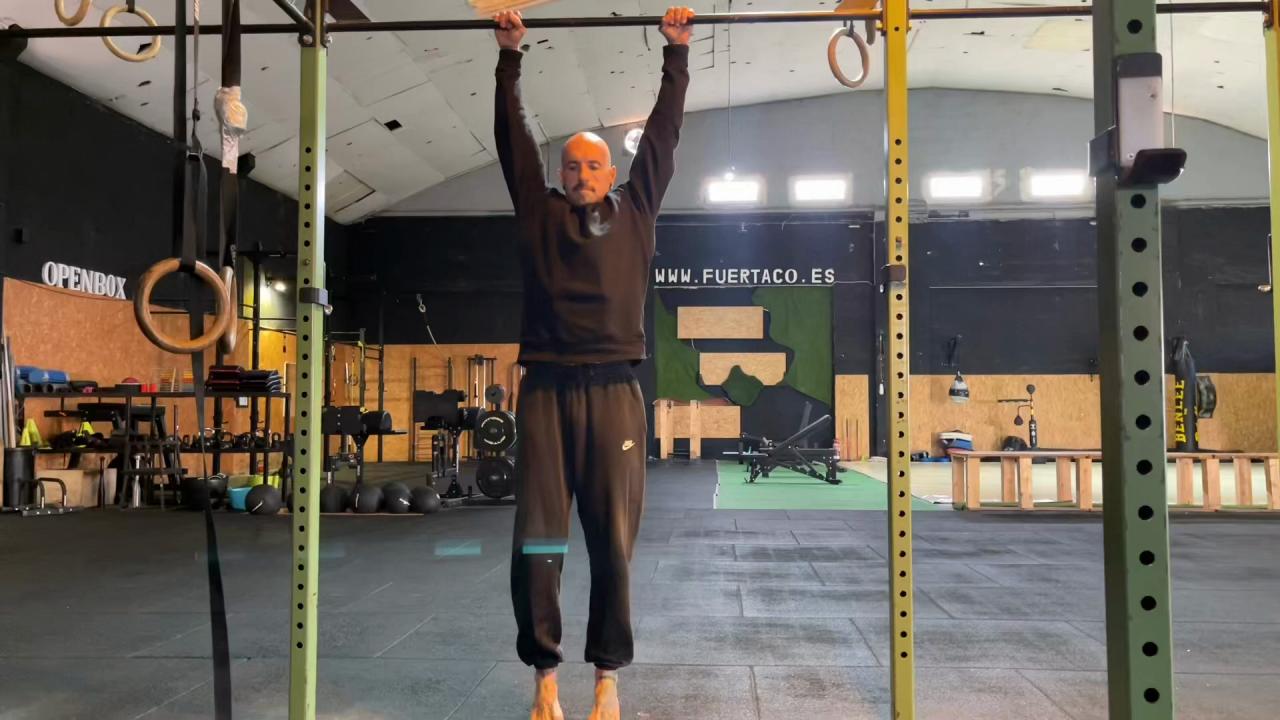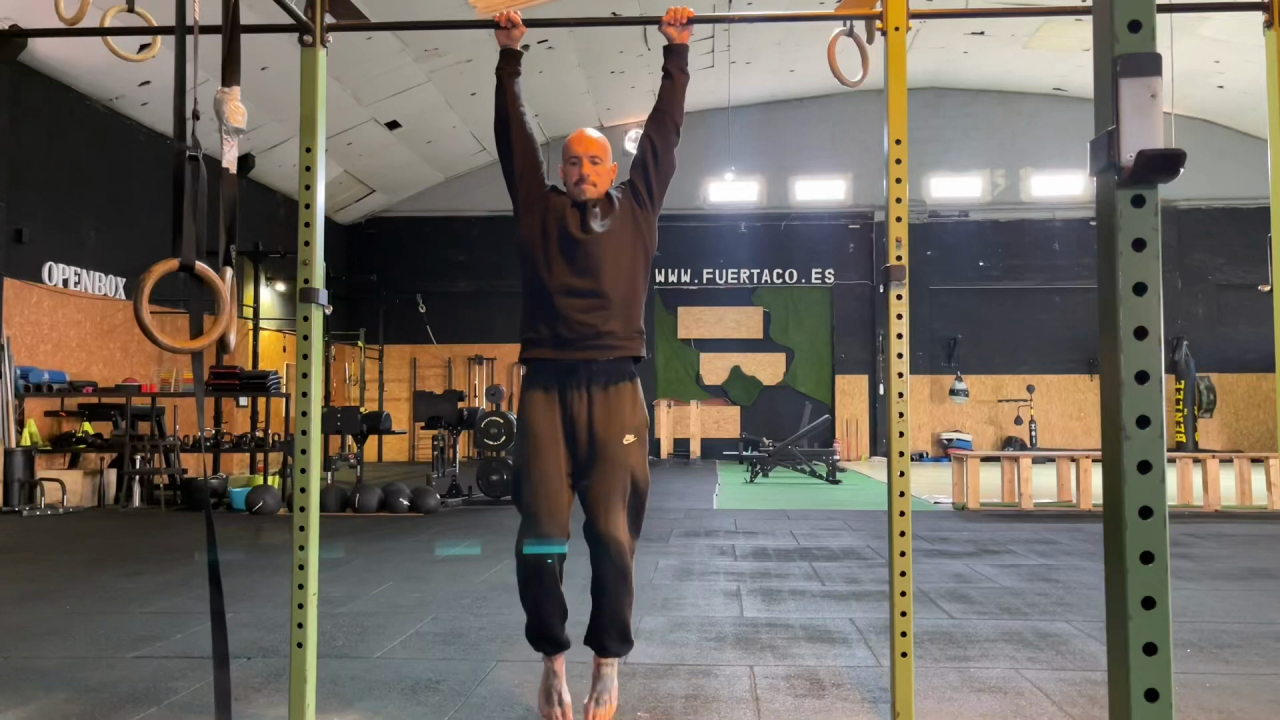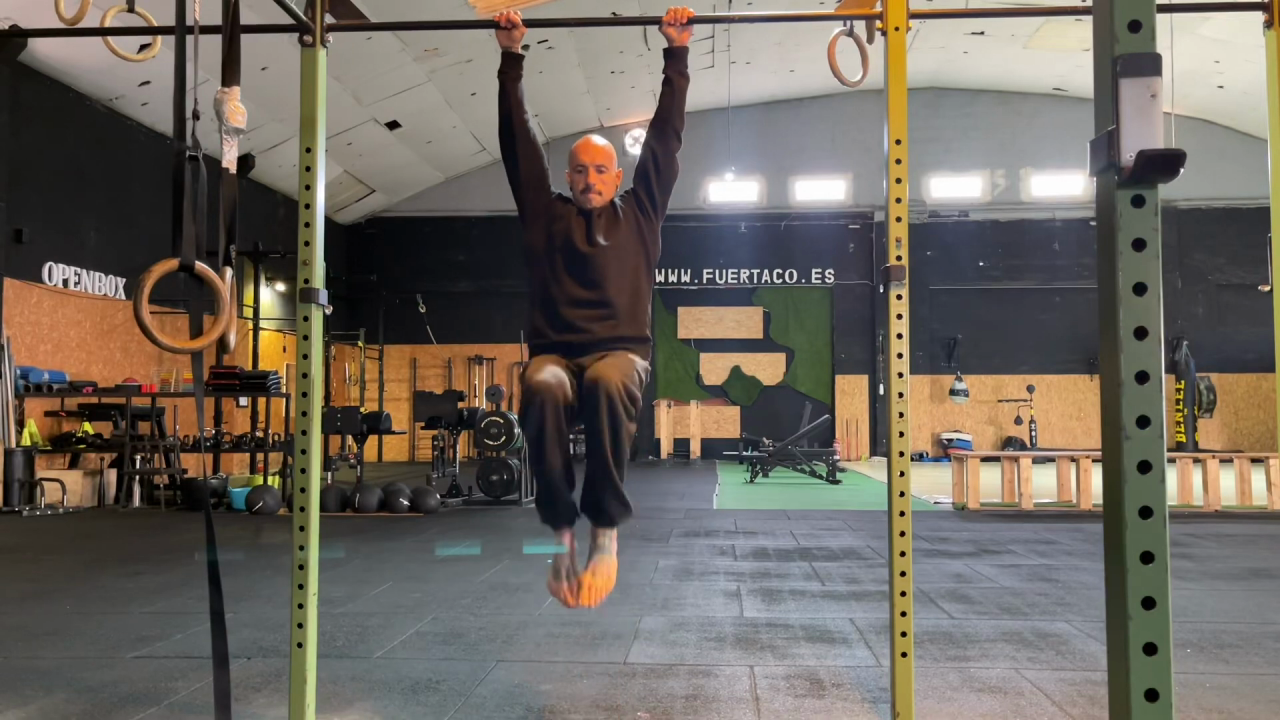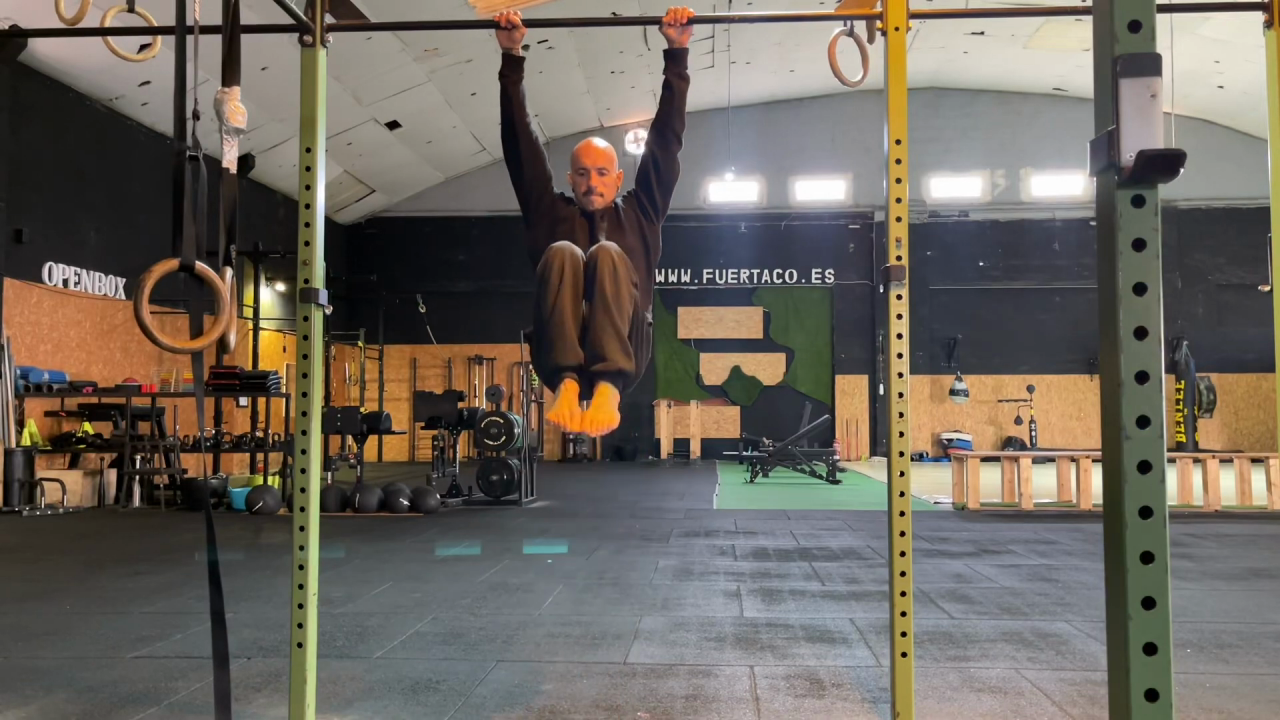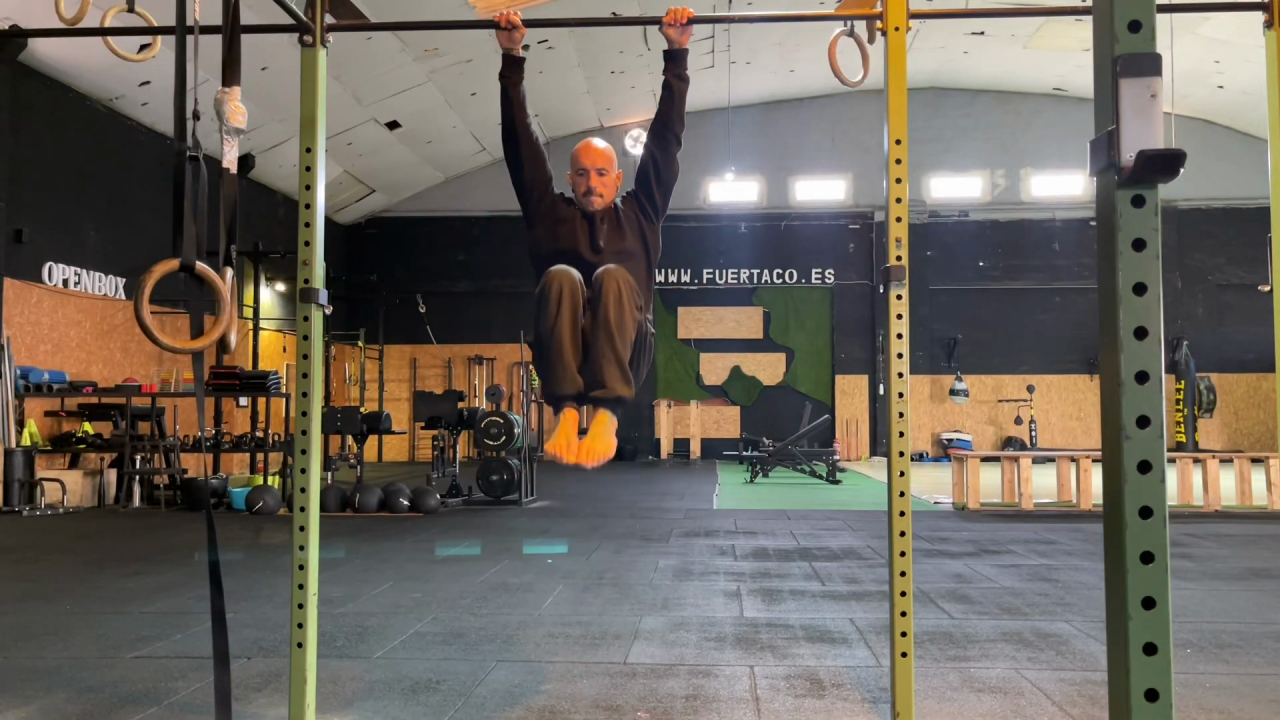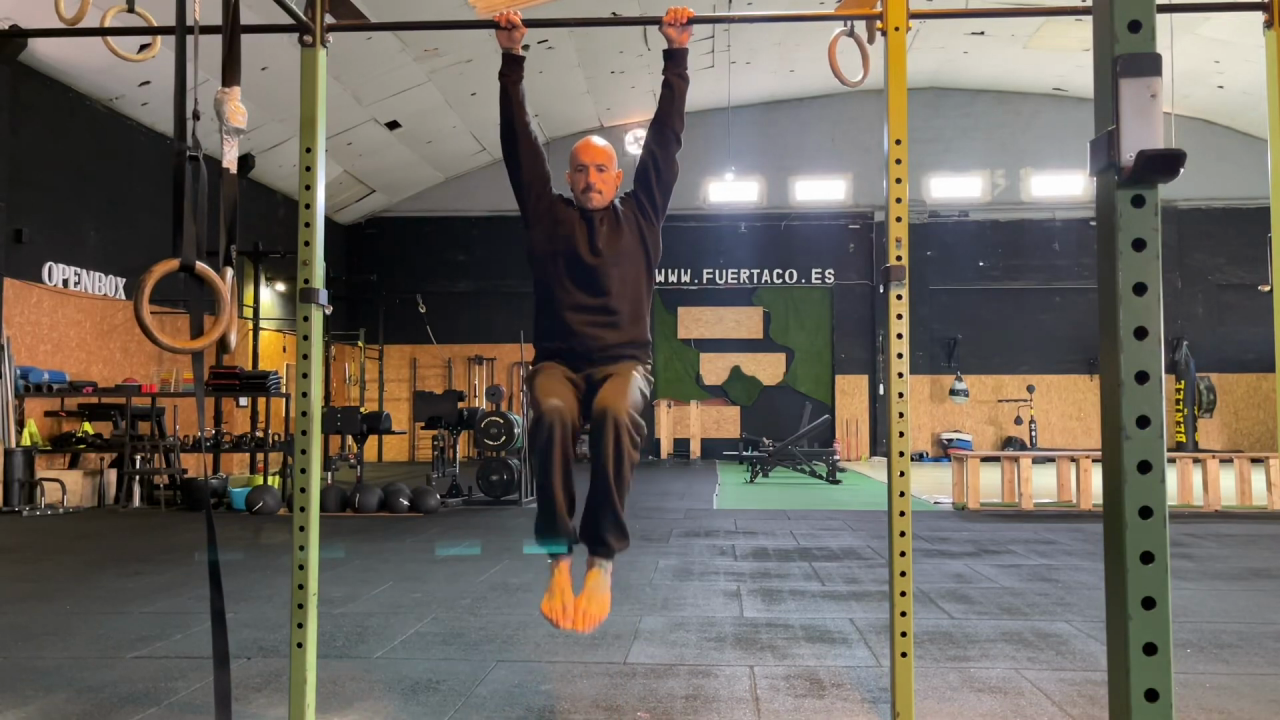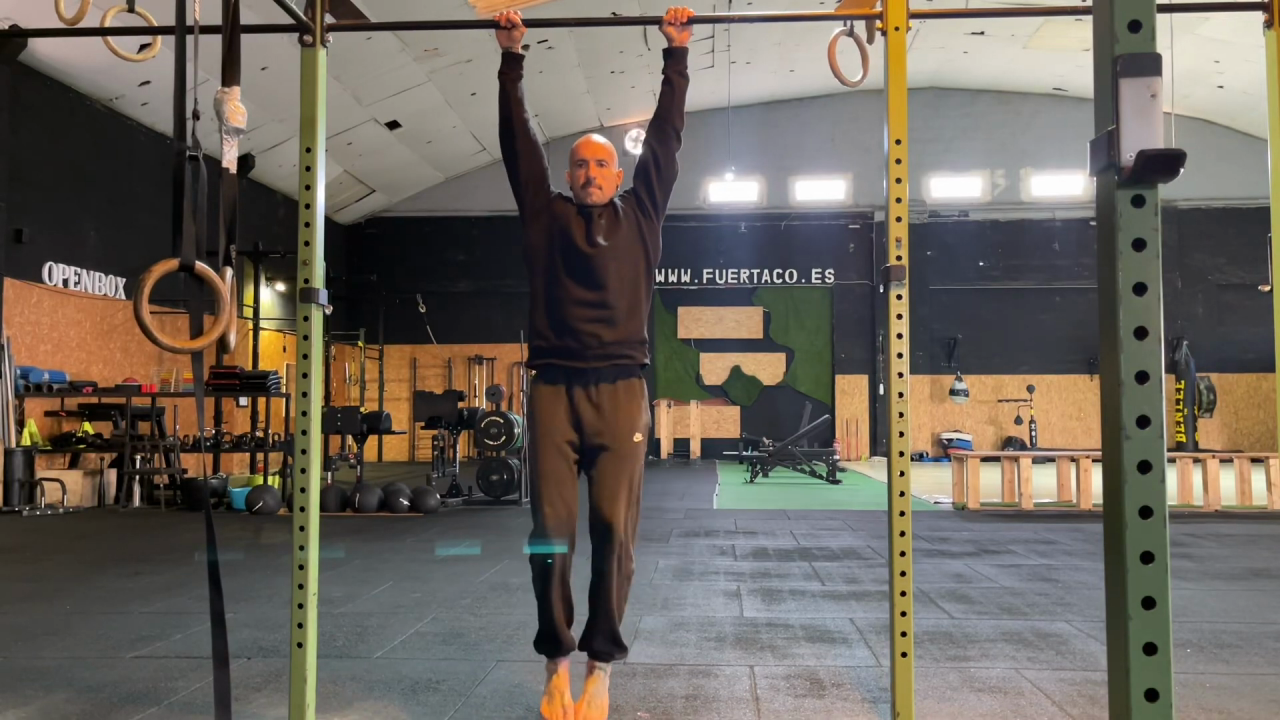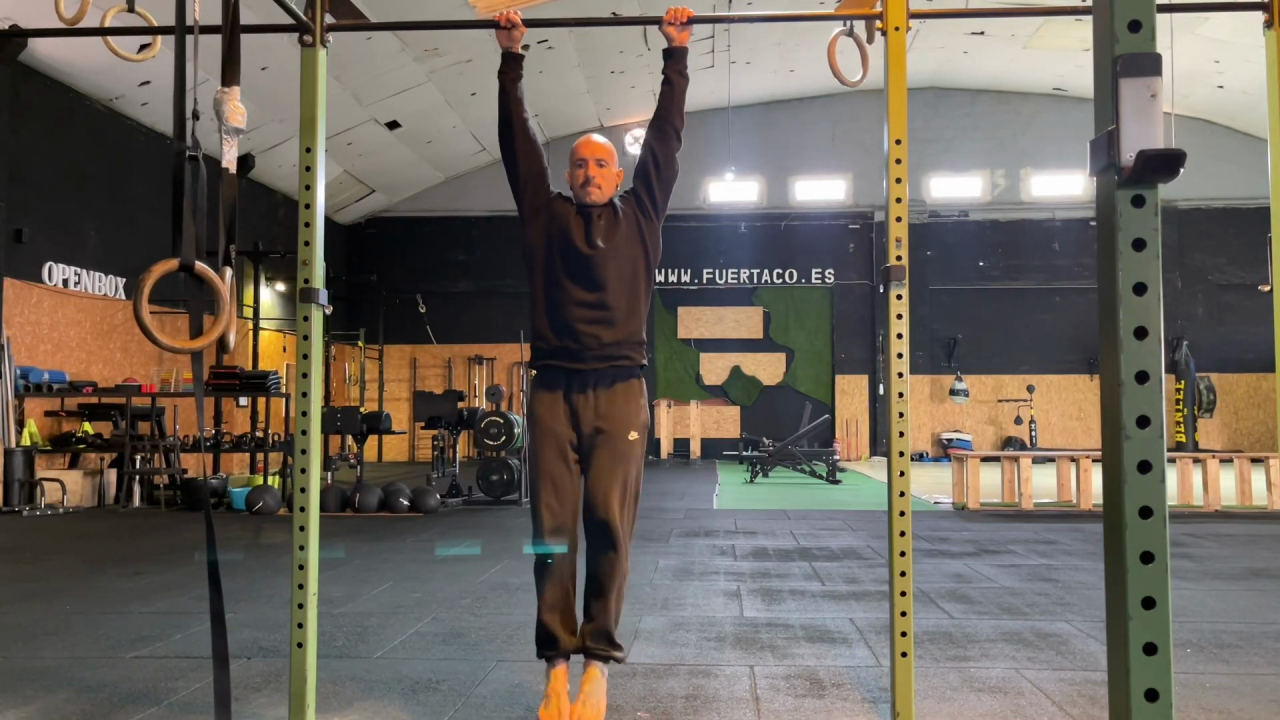
dt=0.3s
person 1, frame 1
left shoulder: (634, 211)
right shoulder: (539, 210)
left elbow: (662, 135)
right elbow: (512, 137)
left hip: (613, 391)
right hip: (547, 389)
left knee: (612, 543)
right knee: (538, 539)
person 1, frame 2
left shoulder: (635, 208)
right shoulder: (539, 208)
left elbow: (663, 133)
right elbow: (512, 136)
left hip: (614, 387)
right hip: (547, 386)
left knee: (612, 535)
right knee: (541, 533)
right ankle: (552, 659)
person 1, frame 3
left shoulder: (638, 215)
right shoulder: (546, 213)
left elbow: (663, 138)
right elbow: (519, 143)
left wrist: (677, 56)
right wrist: (511, 57)
left hip: (620, 361)
right hip: (557, 360)
left knee: (606, 381)
right knee: (542, 389)
left ankle: (605, 529)
right ankle: (562, 530)
person 1, frame 4
left shoulder: (639, 214)
right shoulder: (549, 212)
left elbow: (667, 137)
right elbow: (519, 137)
left wrist: (677, 53)
right wrist: (512, 56)
left hip: (624, 348)
right hip: (560, 347)
left knee: (608, 256)
right knee: (562, 255)
left ankle: (608, 386)
right ankle: (567, 381)
person 1, frame 5
left shoulder: (639, 211)
right shoulder: (547, 211)
left elbow: (666, 137)
right elbow: (519, 139)
left wrist: (677, 53)
right wrist: (512, 59)
left hip: (622, 350)
right hip: (567, 348)
left knee: (612, 279)
right knee: (562, 279)
left ankle: (604, 412)
right ankle: (569, 410)
person 1, frame 6
left shoulder: (638, 213)
right shoulder: (548, 214)
left elbow: (664, 140)
right elbow: (519, 144)
left wrist: (676, 53)
right wrist: (511, 58)
left hip: (623, 365)
right hip: (559, 363)
left knee: (614, 414)
right knee: (551, 415)
left ankle: (601, 560)
right ankle: (559, 558)
person 1, frame 7
left shoulder: (639, 213)
right shoulder: (547, 214)
left elbow: (665, 137)
right elbow: (517, 140)
right wrist: (511, 57)
left hip: (620, 387)
right hip: (555, 385)
left knee: (614, 525)
right knee: (552, 527)
person 1, frame 8
left shoulder: (638, 213)
right shoulder: (546, 214)
left elbow: (665, 138)
right elbow: (518, 141)
right wrist: (511, 58)
left hip: (619, 387)
right hip: (555, 386)
left knee: (609, 522)
right knee: (552, 526)
